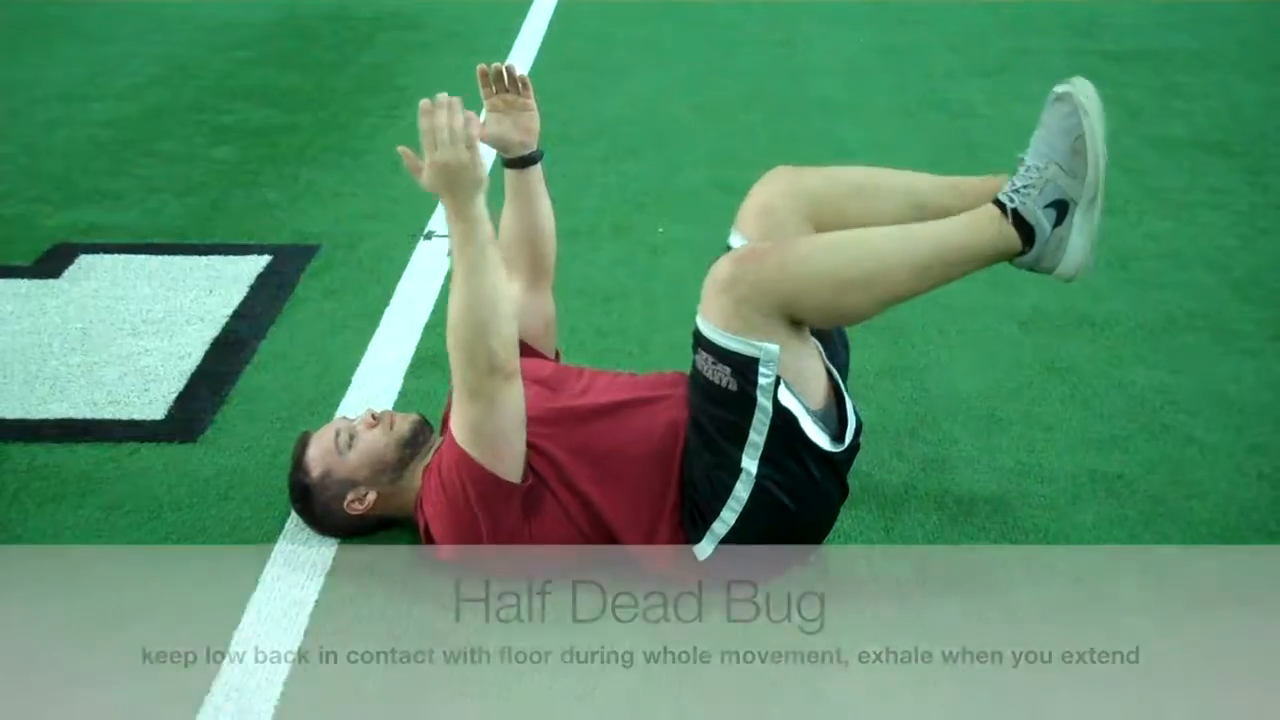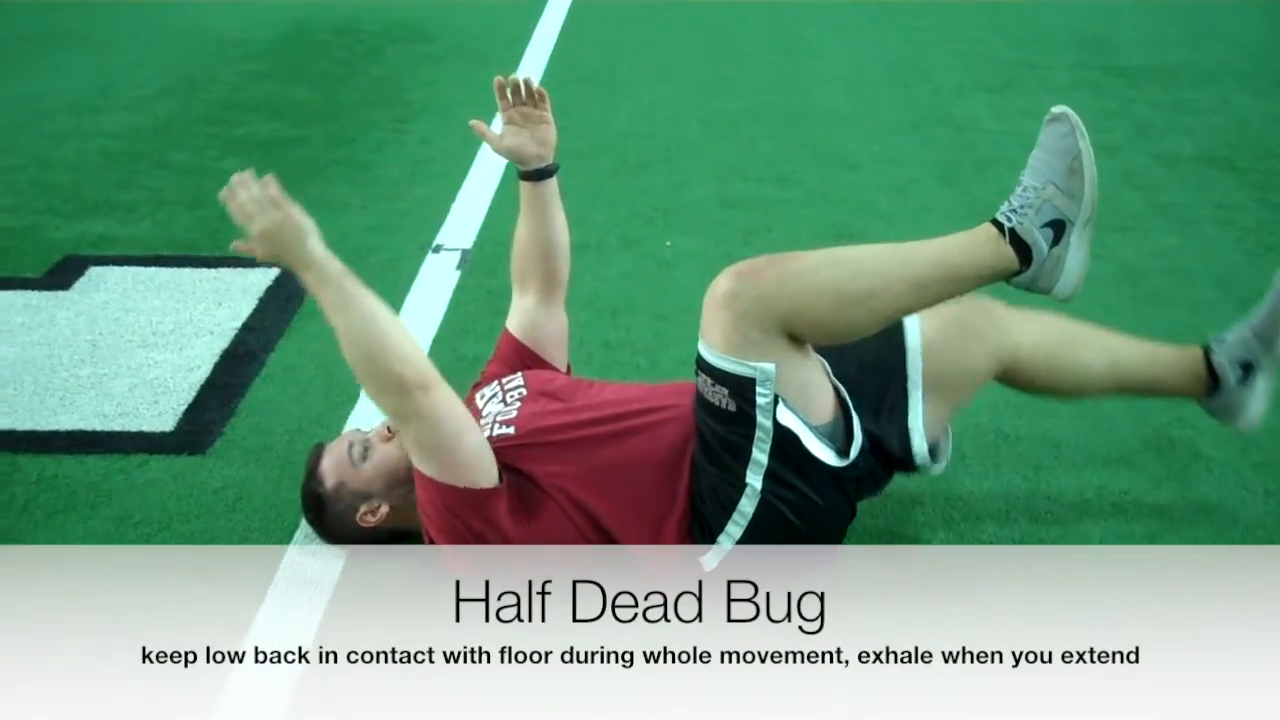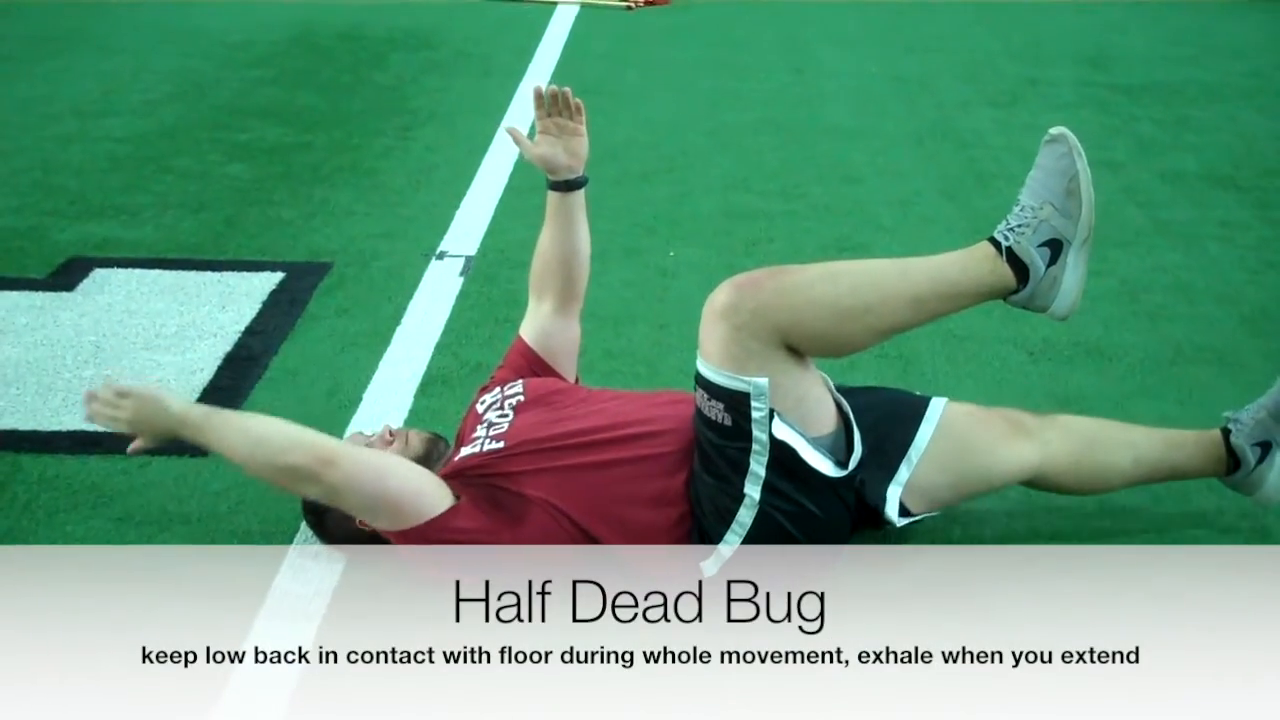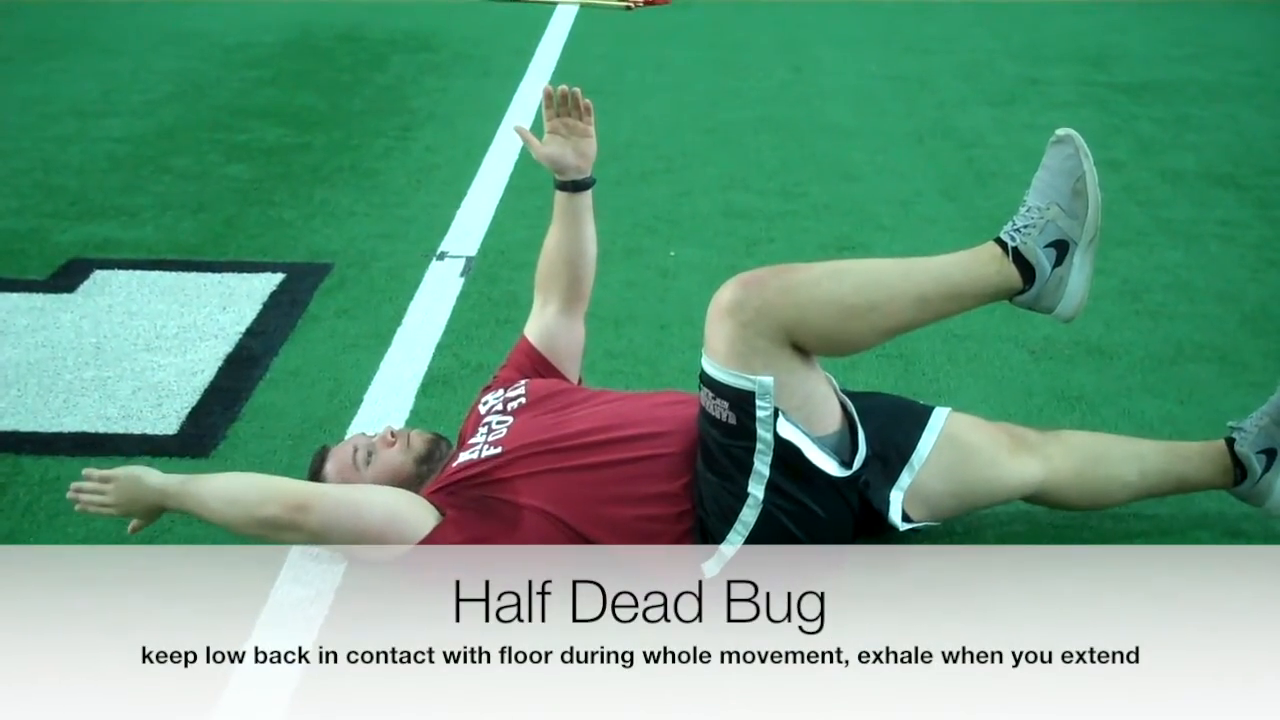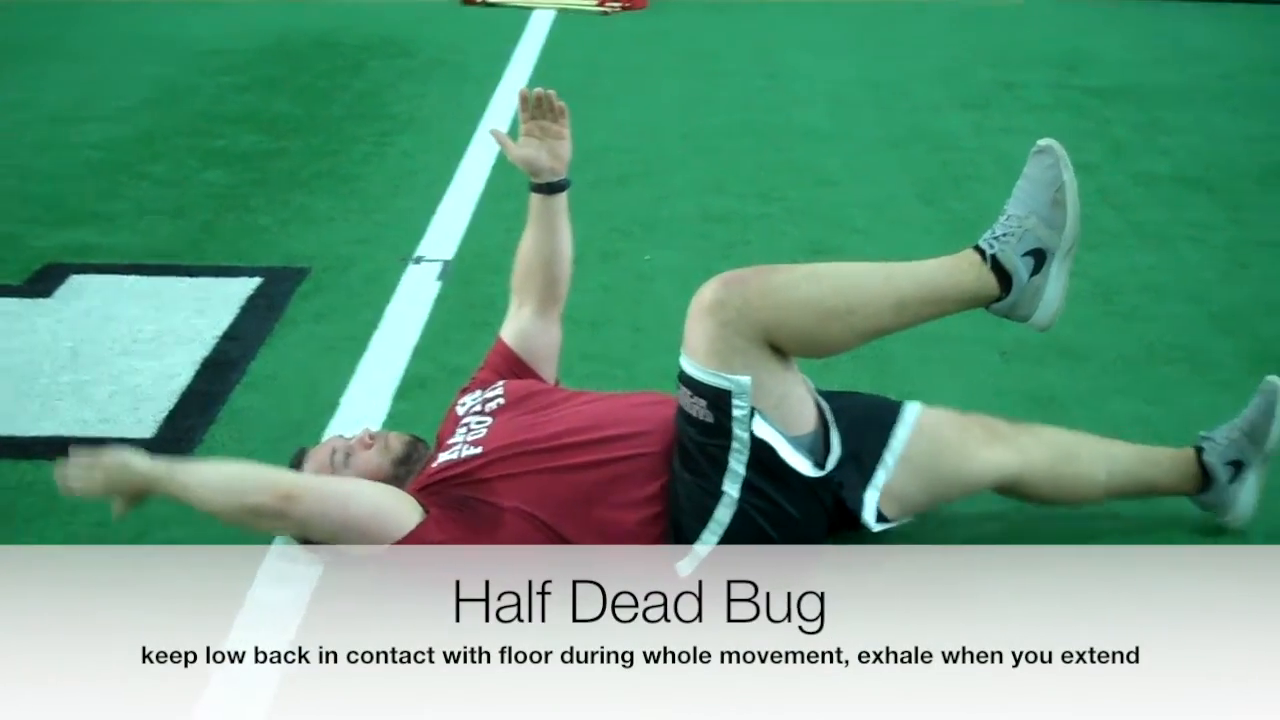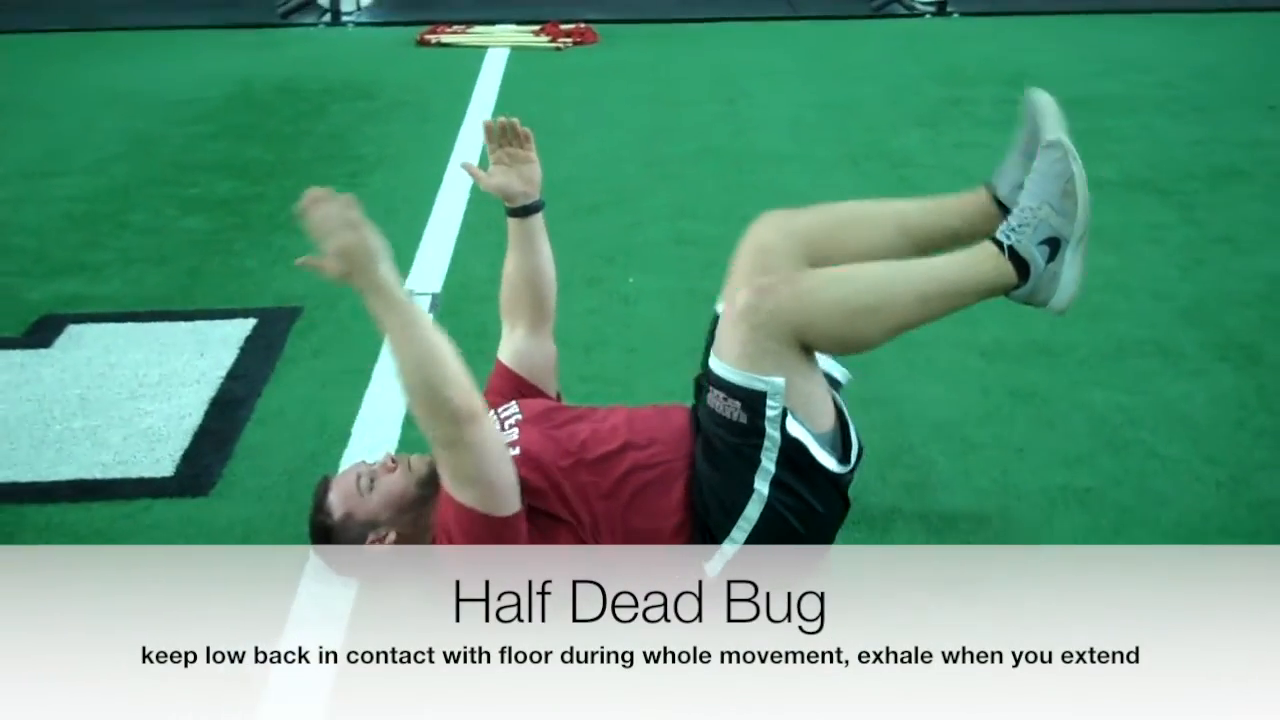
dt=0.7s
person 1, frame 1
left shoulder: (464, 419)
right shoulder: (461, 509)
left elbow: (530, 281)
right elbow: (490, 378)
left wrist: (520, 157)
right wrist: (465, 204)
left hip: (739, 428)
right hip: (750, 493)
left knee: (786, 194)
right knee: (746, 275)
left ankle: (1025, 215)
right ankle: (1024, 221)
person 1, frame 2
left shoulder: (500, 390)
right shoulder: (459, 516)
left elbow: (540, 290)
right elbow: (411, 389)
left wrist: (537, 169)
right wrist: (307, 256)
left hip: (766, 446)
right hip: (748, 511)
left knee: (980, 328)
right knee: (745, 289)
right ankle: (1020, 243)
person 1, frame 3
left shoulder: (503, 398)
right shoulder: (445, 519)
left elbow: (558, 298)
right elbow: (316, 467)
left wrist: (565, 180)
right wrist: (181, 414)
left hip: (777, 455)
right hip: (743, 513)
left knee: (1024, 436)
right knee: (741, 303)
right ankle: (1017, 260)
person 1, frame 4
left shoulder: (511, 399)
right shoulder: (452, 522)
left elbow: (562, 298)
right elbow: (296, 512)
left wrist: (572, 179)
right wrist: (164, 486)
left hip: (780, 459)
right hip: (748, 516)
left knee: (1021, 454)
right knee: (749, 300)
right ankle: (1023, 261)
person 1, frame 5
left shoulder: (486, 401)
right shoulder: (425, 521)
left elbow: (538, 303)
right elbow: (285, 497)
left wrist: (547, 183)
right wrist: (148, 470)
left hip: (750, 456)
right hip: (722, 518)
left knee: (985, 447)
right knee: (729, 300)
right ankle: (1001, 268)
person 1, frame 6
right shoulder: (468, 536)
left elbow: (529, 325)
right elbow: (455, 421)
left wrist: (524, 208)
right wrist: (378, 281)
left hip: (714, 449)
right hip: (744, 515)
left knee: (778, 234)
right knee: (765, 307)
left ankle: (999, 209)
right ankle: (1018, 262)
